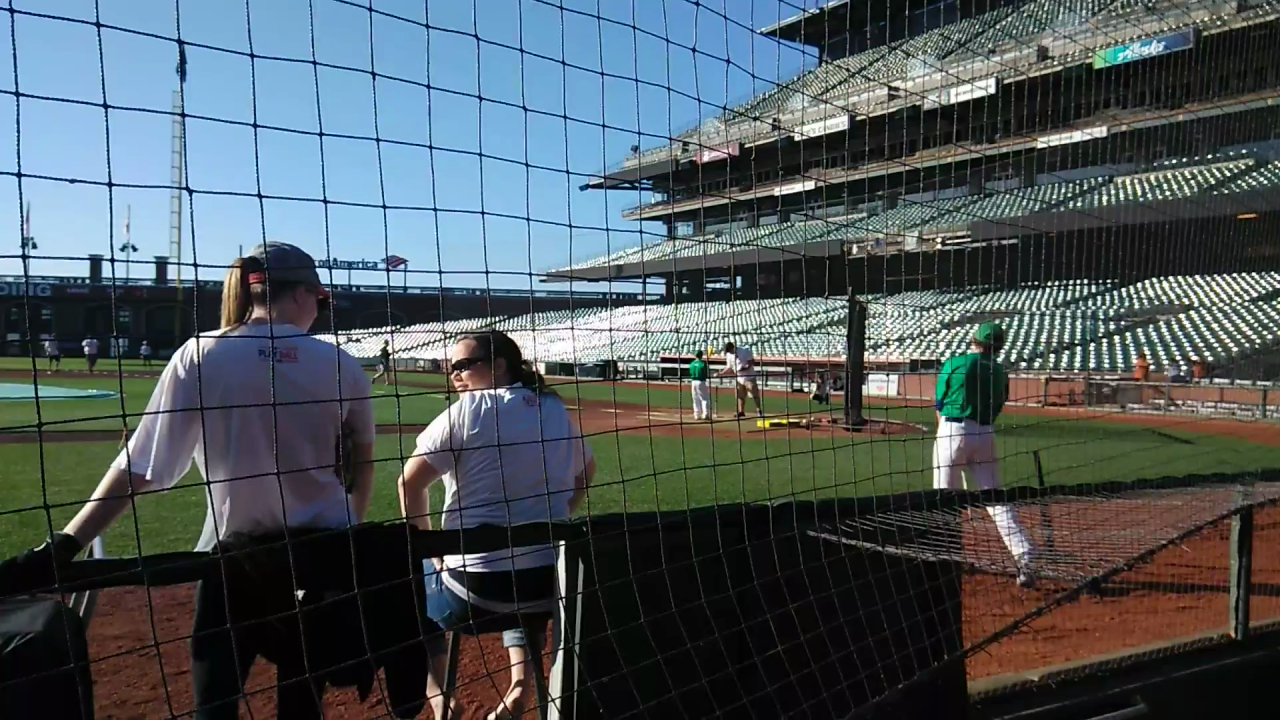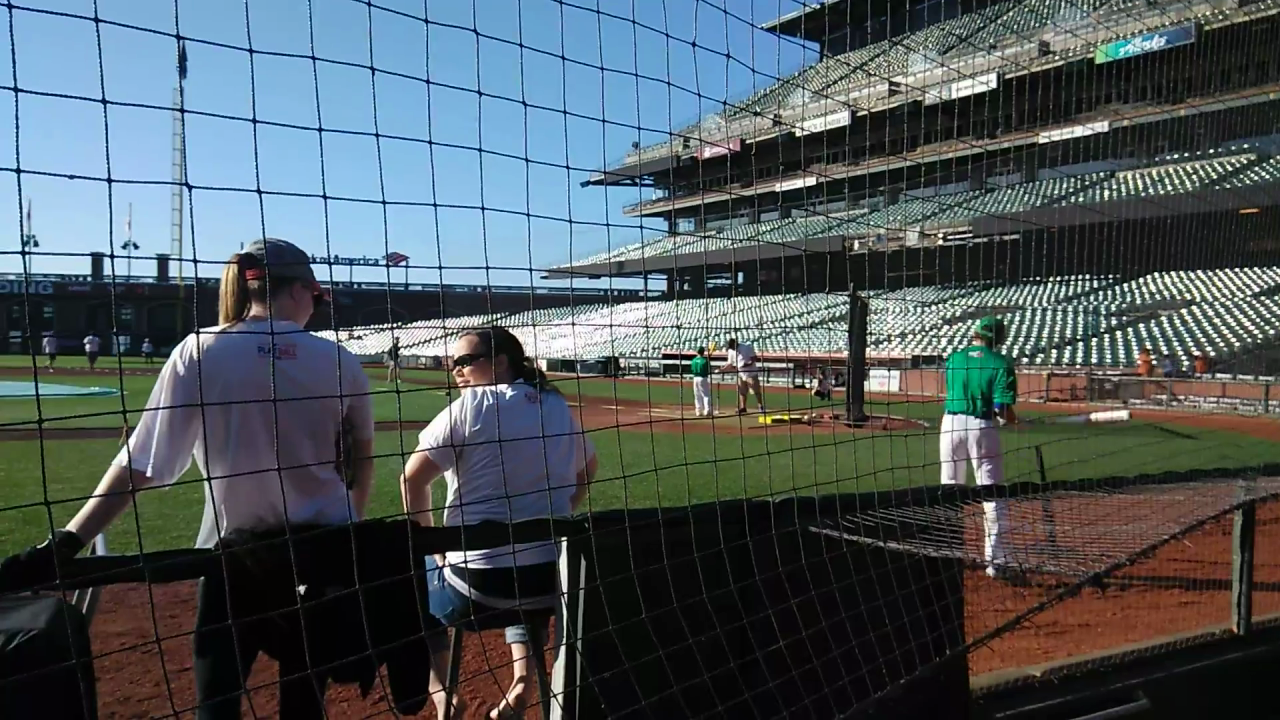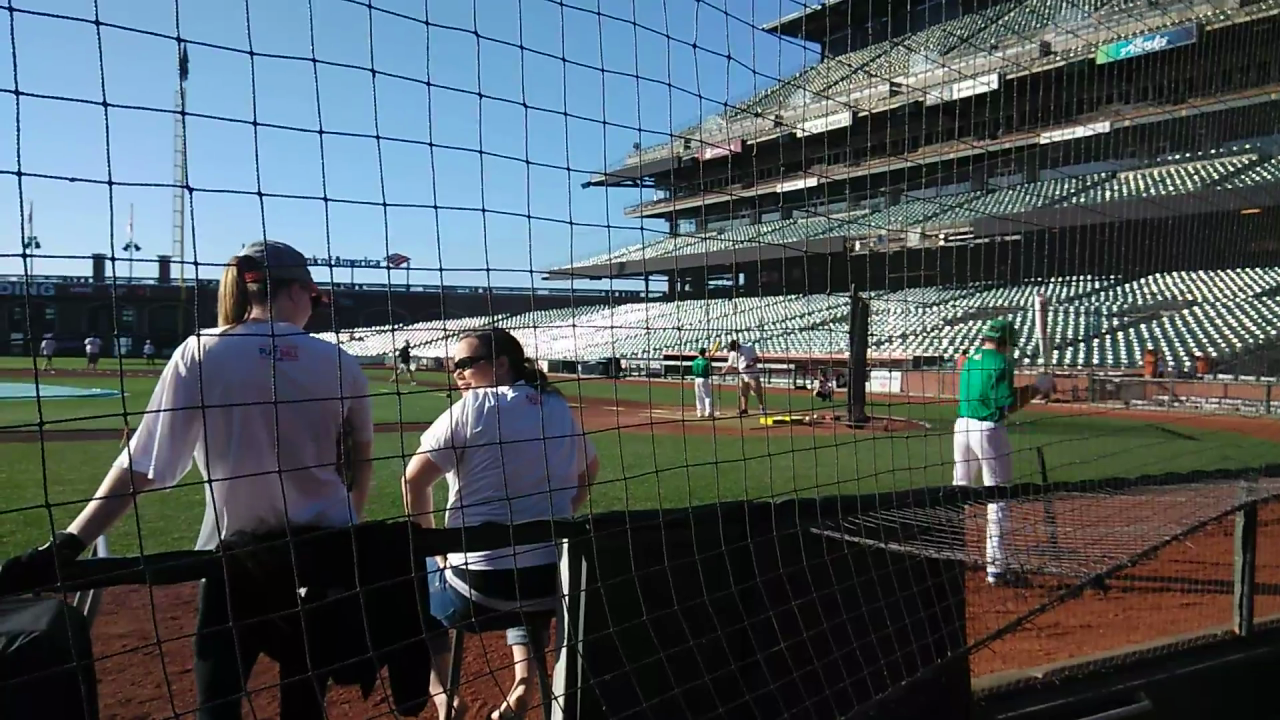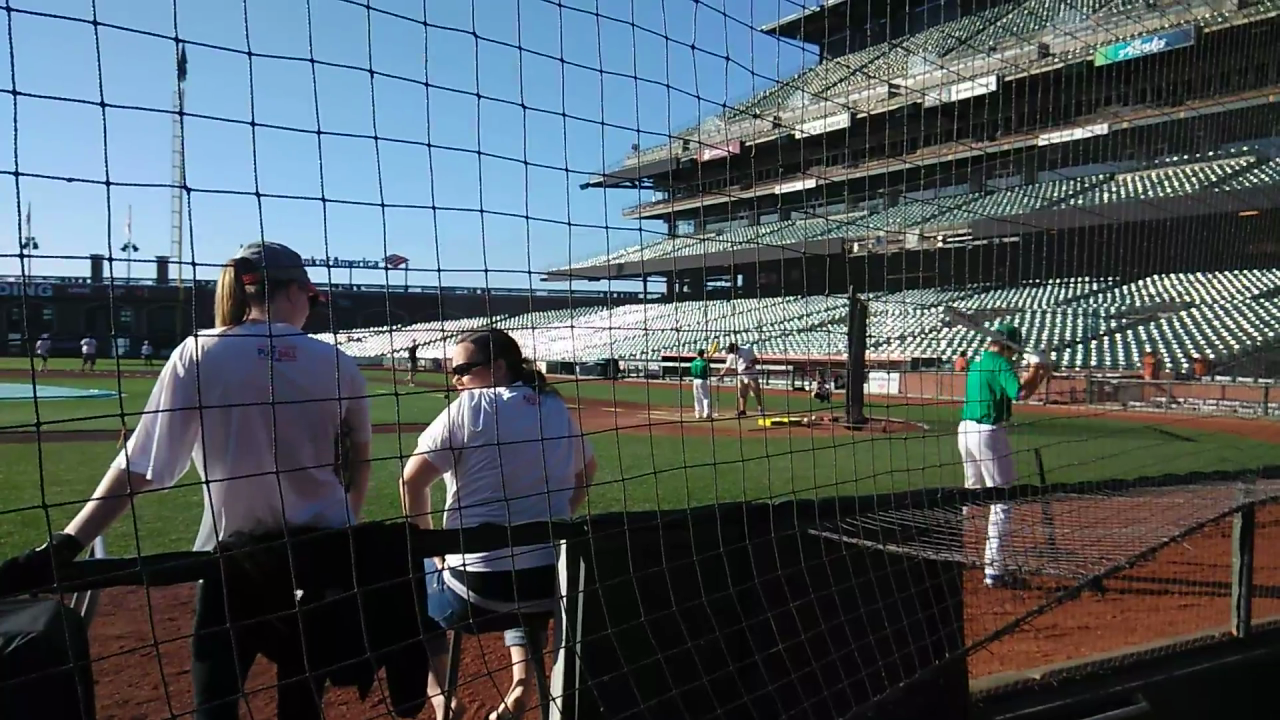
dt=0.2s
person 1, frame 1
left shoulder: (200, 357)
right shoulder: (341, 365)
left elbow: (140, 466)
right elbow: (362, 467)
left wrist: (66, 542)
right wrist: (349, 531)
person 1, frame 2
left shoulder: (199, 354)
right shoulder: (340, 361)
left elbow: (140, 463)
right elbow: (362, 460)
left wrist: (68, 539)
right wrist: (348, 528)
person 1, frame 3
left shoulder: (201, 355)
right shoulder: (340, 362)
left elbow: (141, 465)
right elbow: (360, 463)
left wrist: (69, 542)
right wrist: (346, 530)
person 1, frame 4
left shoulder: (199, 356)
right shoulder: (338, 363)
left elbow: (138, 466)
right elbow: (358, 463)
left wrist: (66, 543)
right wrist: (342, 532)
person 2, frame 1
left shoulder: (469, 410)
right shoulder: (555, 410)
left elbow: (410, 482)
right elbow: (585, 473)
left hip: (477, 587)
right hip: (548, 583)
right ankle: (523, 679)
person 2, frame 2
left shoulder: (471, 406)
right shoulder: (557, 406)
left elbow: (413, 478)
right elbow: (587, 470)
left hip: (479, 584)
right hip: (551, 580)
right ankle: (524, 676)
person 2, frame 3
left shoulder: (472, 408)
right shoulder: (559, 408)
left elbow: (413, 481)
right elbow: (589, 471)
left hip: (481, 584)
right hip: (552, 582)
right ankle: (525, 677)
person 2, frame 4
left shoulder: (469, 408)
right shoulder: (557, 409)
left elbow: (412, 481)
right elbow: (586, 472)
left hip: (478, 586)
right hip: (550, 582)
right ankle: (524, 678)
person 3, frame 1
left shoulder: (954, 364)
right shoulder: (1000, 374)
left elbow: (939, 406)
right elbow: (995, 410)
left hip: (954, 432)
right hip: (984, 436)
right ankle: (1023, 556)
person 3, frame 2
left shoulder: (954, 358)
right shoulder: (1001, 364)
right elbow: (1002, 407)
right wrist: (1011, 419)
left hip: (953, 425)
right hip: (984, 428)
right ankle: (996, 560)
person 3, frame 3
left shoulder: (969, 361)
right shoulder: (1001, 363)
right elbow: (1009, 406)
left wrist: (1031, 389)
right wrist: (1037, 388)
left hip: (963, 427)
right hip: (989, 431)
right knee: (998, 498)
right ankle: (996, 567)
person 3, frame 4
left shoulder: (977, 363)
right shoulder: (1002, 363)
left elbow: (1012, 391)
right elbow: (1021, 394)
left wrist: (1038, 371)
right wrist: (1036, 368)
left hip: (966, 431)
right hip: (988, 434)
left knee: (972, 491)
right knee: (1000, 500)
right ankle: (993, 569)
